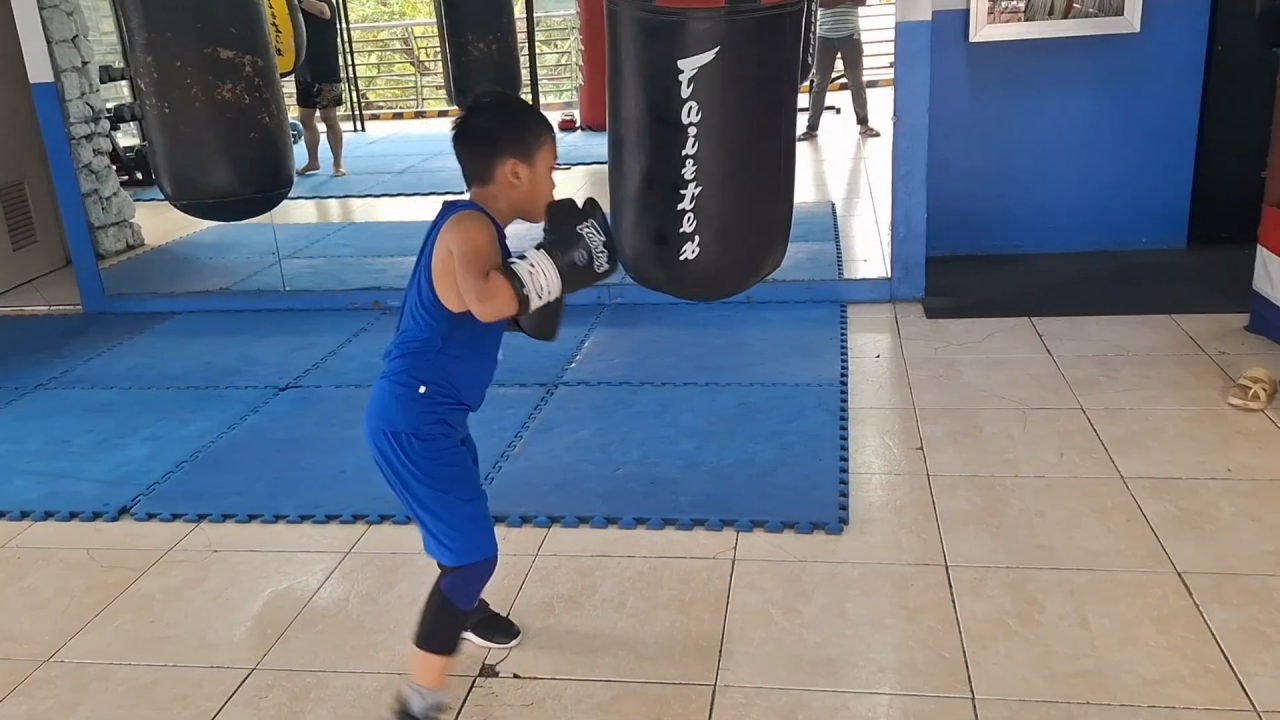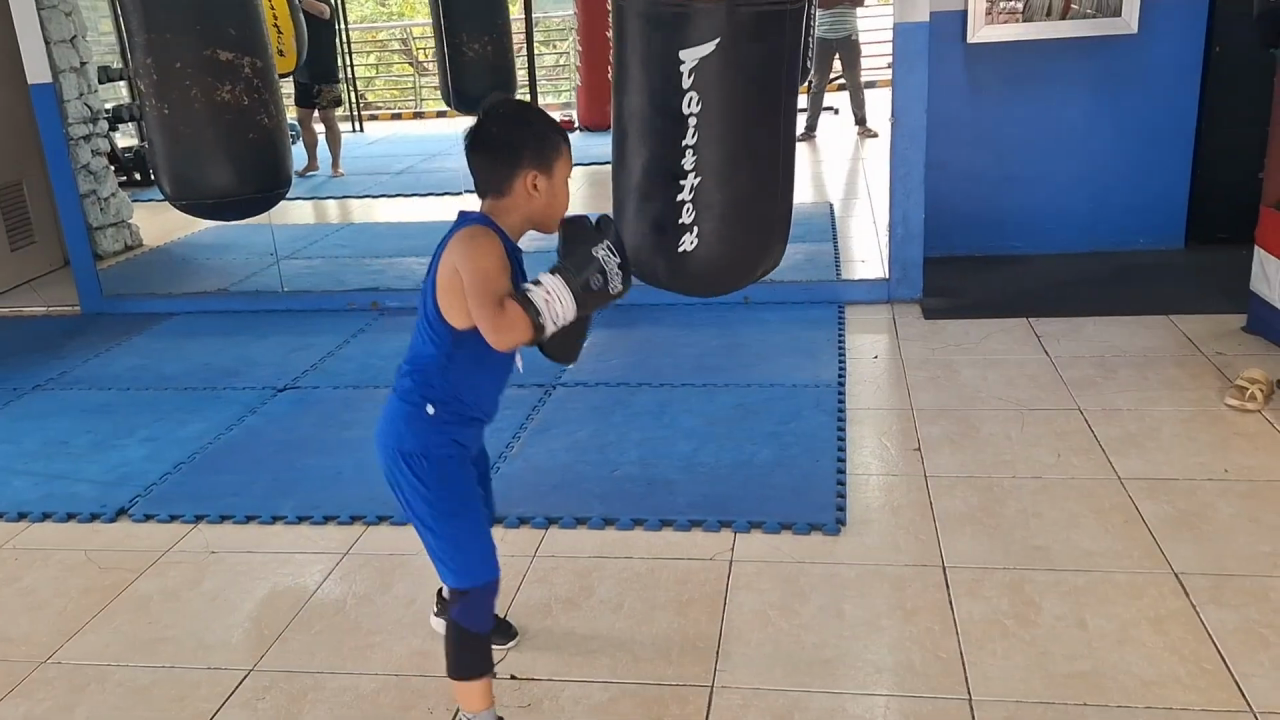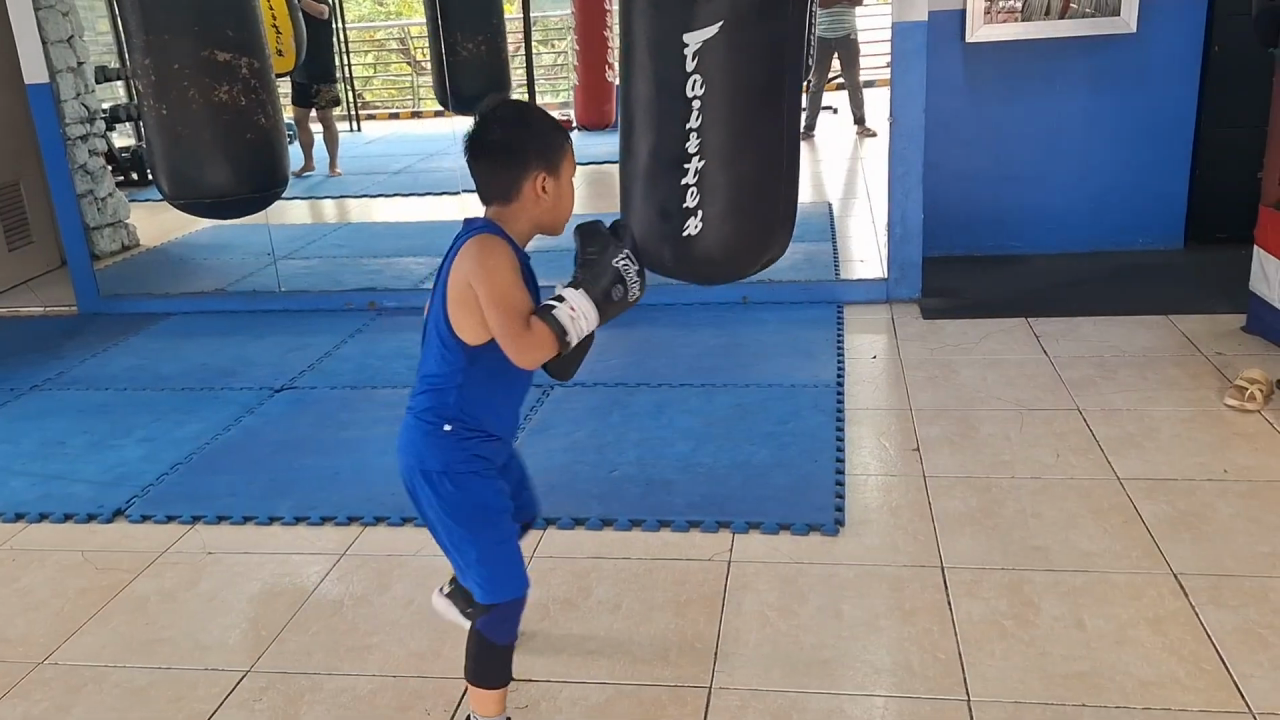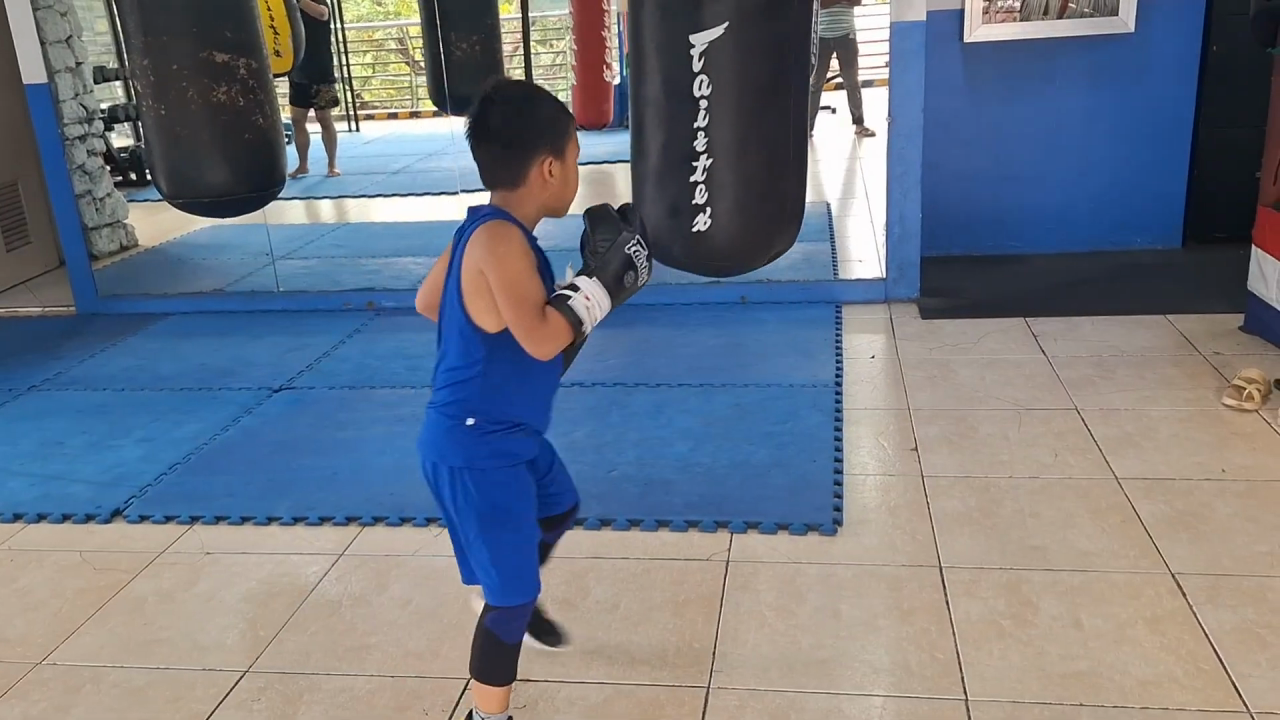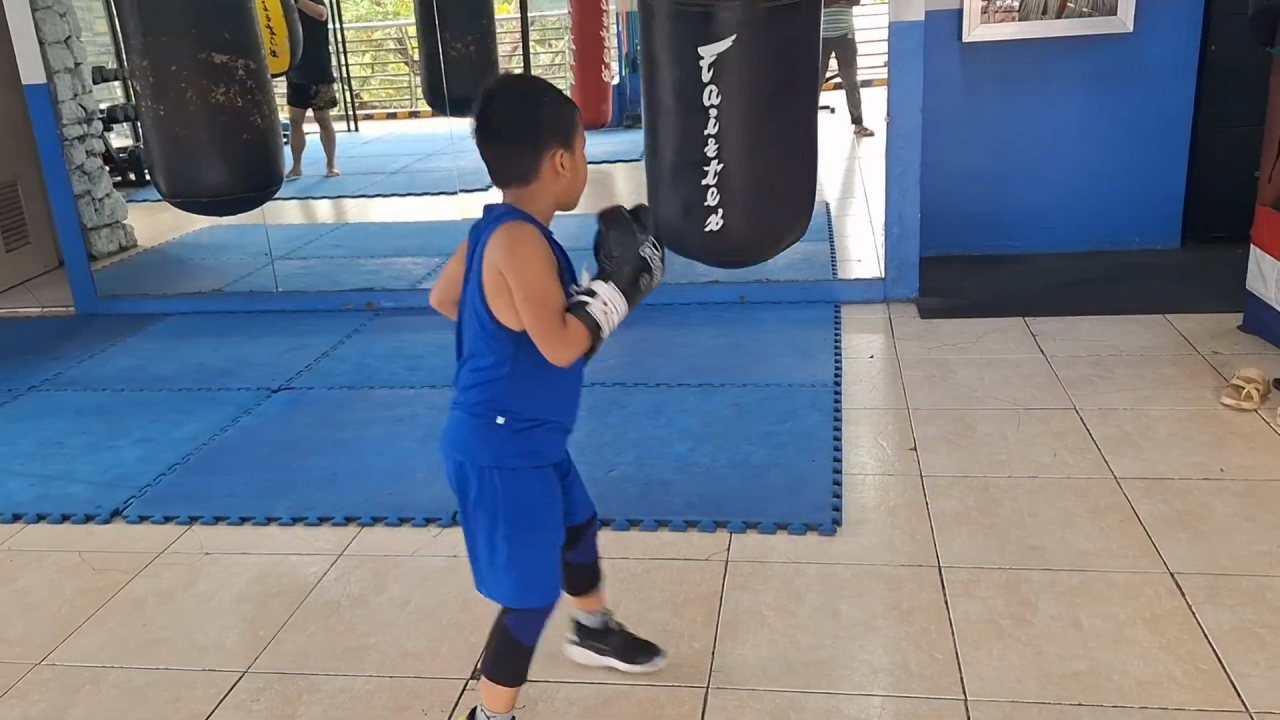
dt=0.1s
person 1, frame 1
left shoulder: (464, 223)
right shoulder: (467, 227)
right elbow: (486, 301)
left wrist: (539, 284)
right wrist: (558, 262)
left hip: (432, 412)
right hip: (412, 422)
left knee: (465, 520)
right knee: (472, 556)
left ankle: (457, 607)
person 1, frame 2
left shoulder: (482, 238)
right shoulder: (477, 244)
right elbow: (501, 330)
left wrist: (551, 320)
right wrist: (573, 286)
left hip: (447, 427)
right hip: (425, 439)
left knee: (475, 524)
right knee: (478, 577)
left ankle: (454, 605)
person 1, frame 3
left shoulder: (483, 245)
right shoulder: (487, 254)
right elbow: (528, 349)
right wrist: (593, 295)
left hip: (479, 439)
right hip: (449, 454)
left knee: (517, 520)
right knee: (505, 592)
left ankle: (460, 593)
person 1, frame 4
left shoulder: (489, 230)
right shoulder: (499, 240)
left elbow: (428, 302)
right elbow: (542, 340)
right wrist: (603, 282)
left hip: (505, 432)
right hip: (473, 449)
left knee: (559, 509)
right knee: (515, 593)
left ankle: (511, 603)
person 1, frame 5
left shoulder: (496, 228)
right shoulder: (521, 239)
left elbow: (443, 297)
right elbow: (563, 347)
right wrist: (621, 281)
left hip: (530, 437)
right hip: (500, 450)
left knee: (578, 526)
right knee: (533, 594)
left ankle: (593, 632)
